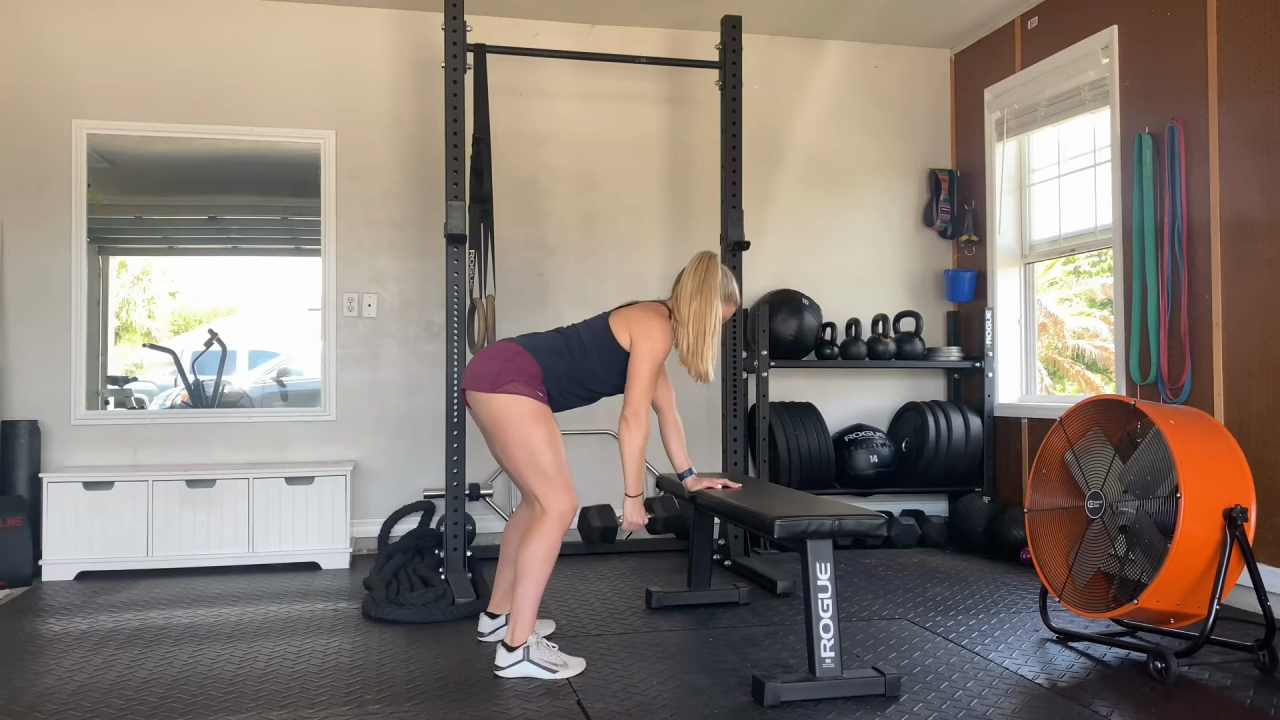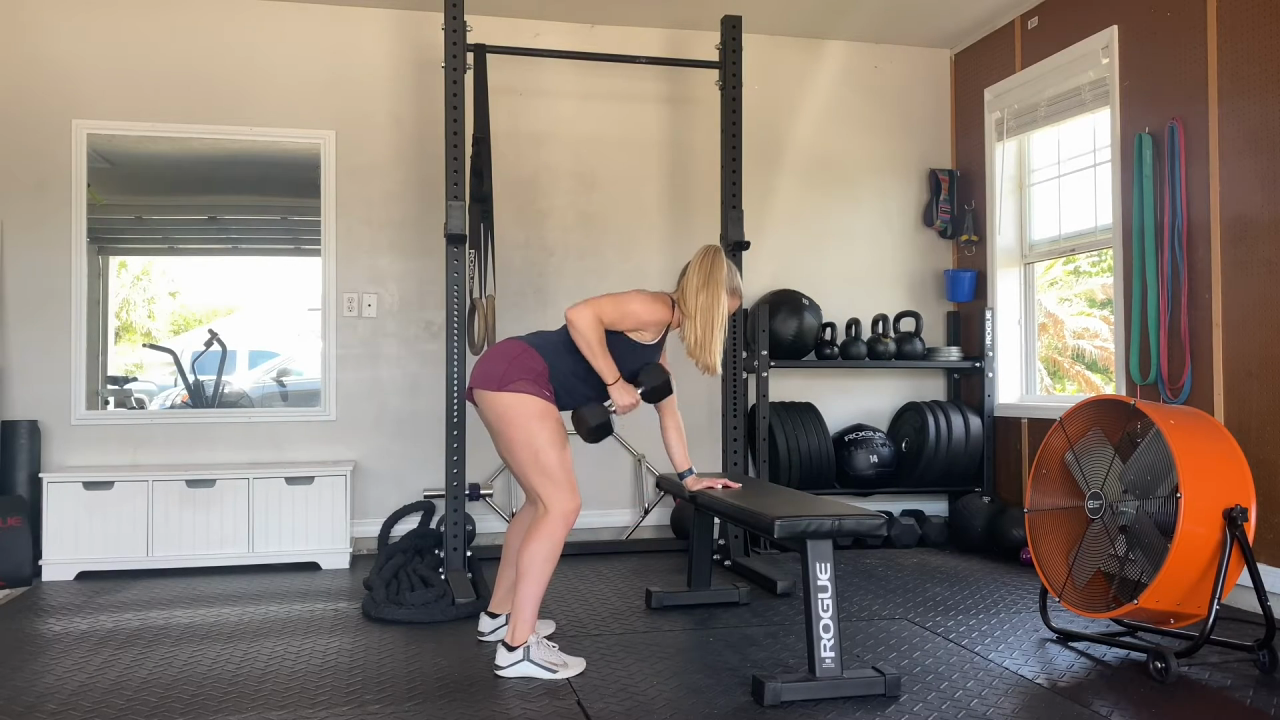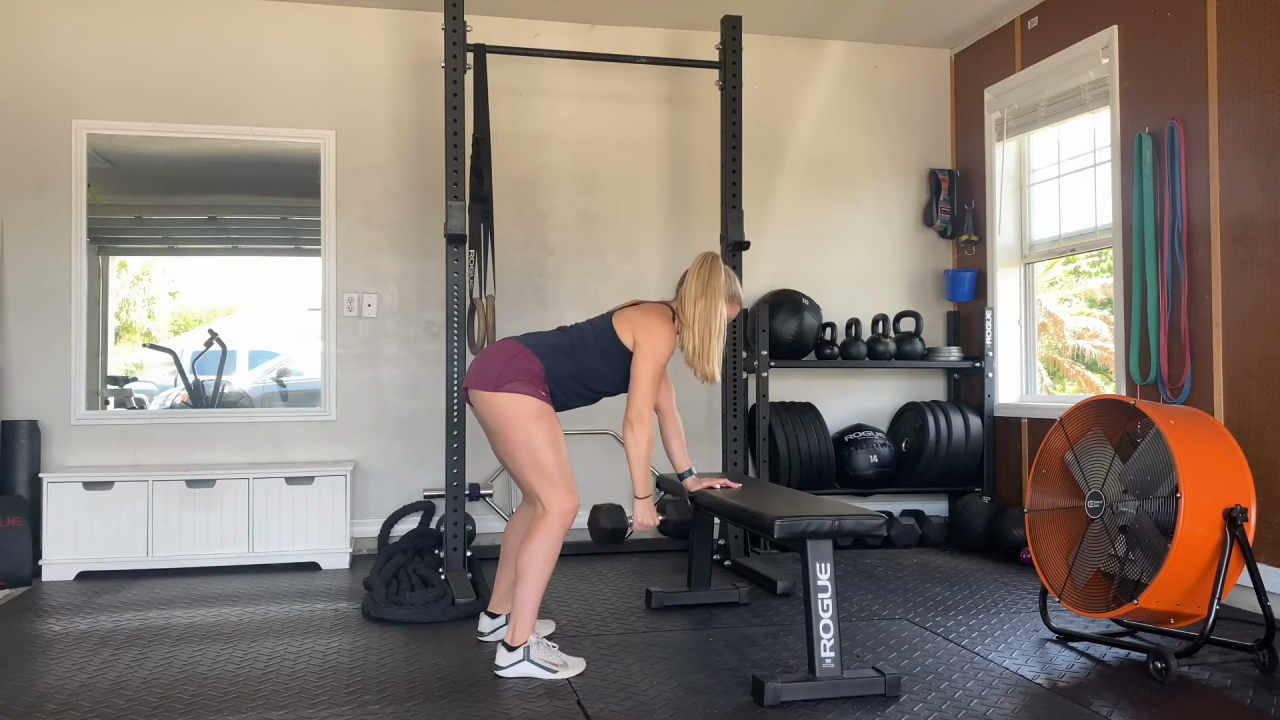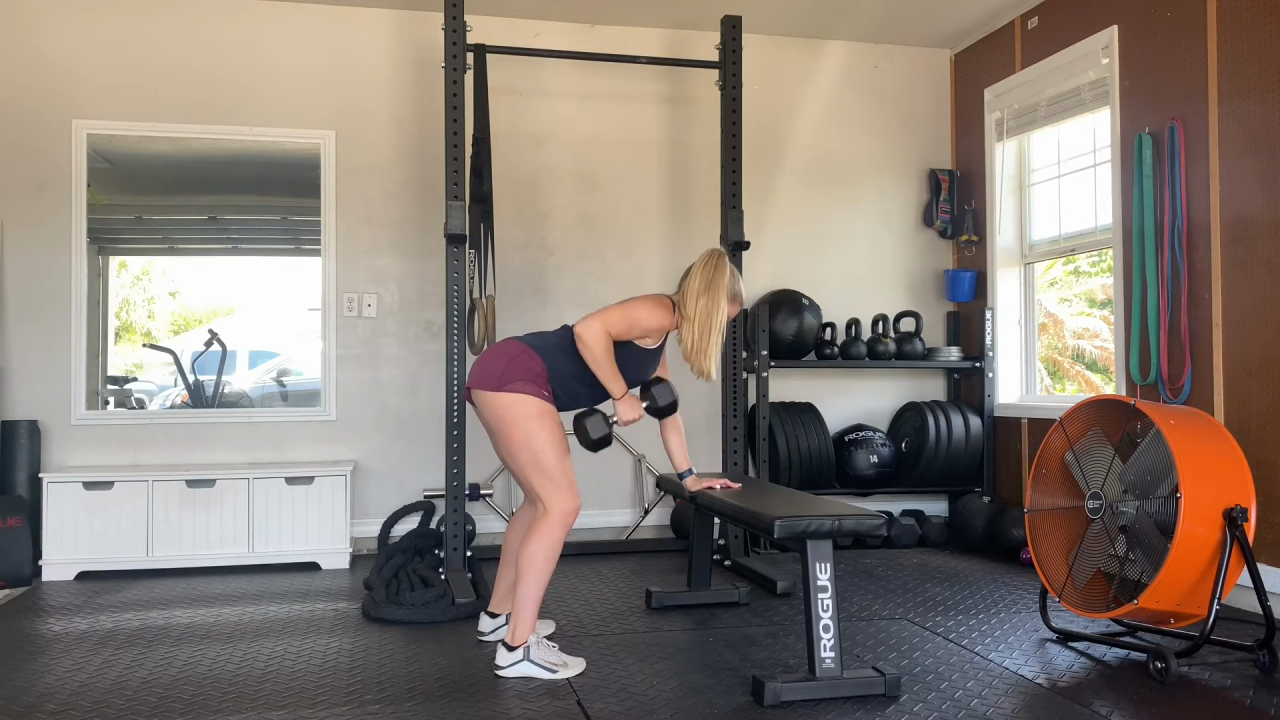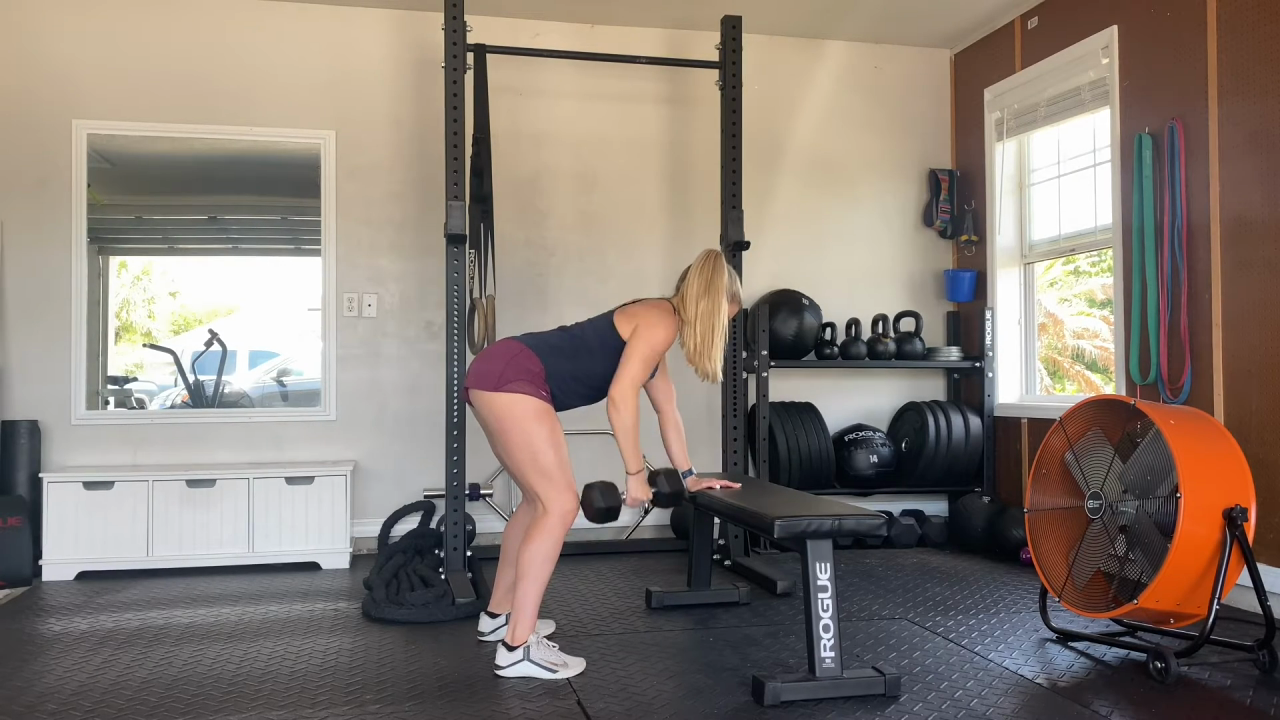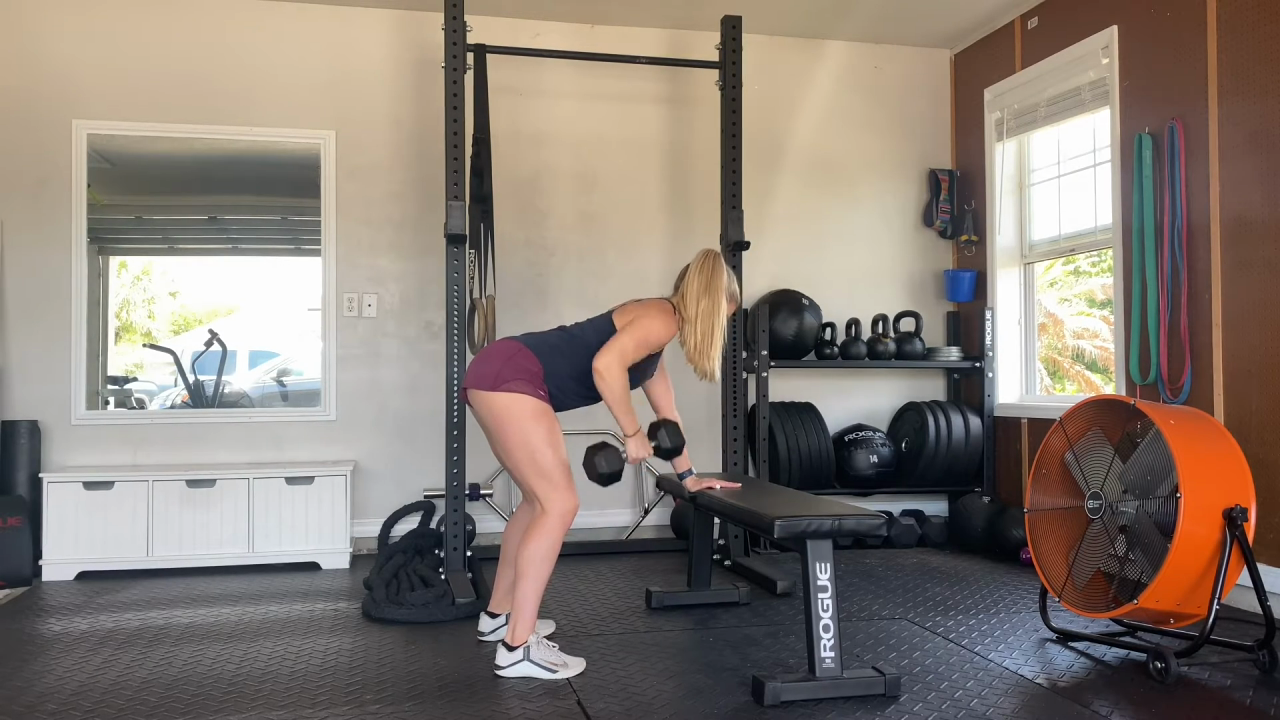
dt=0.5s
person 1, frame 1
left shoulder: (653, 330)
right shoulder: (656, 326)
left elbow: (666, 409)
right elbow: (634, 416)
left wrist: (688, 476)
right wrist: (635, 497)
left hip: (500, 378)
right hip: (507, 377)
left knee: (540, 501)
right knee: (559, 506)
left ankle: (498, 614)
right ankle: (518, 647)
person 1, frame 2
left shoulder: (657, 332)
right shoulder: (656, 309)
left elbow: (666, 404)
right elbow: (579, 315)
left wrist: (688, 476)
right wrist: (616, 384)
left hip: (508, 378)
right hip: (516, 375)
left knee: (544, 501)
right knee: (562, 506)
left ankle: (499, 615)
right ankle: (518, 647)
person 1, frame 3
left shoulder: (654, 326)
right shoulder: (660, 328)
left elbow: (666, 409)
right elbow: (638, 419)
left wrist: (688, 477)
right wrist: (643, 497)
left hip: (502, 375)
right hip: (511, 377)
left knee: (540, 501)
right knee: (560, 506)
left ankle: (498, 615)
right ankle: (518, 647)
person 1, frame 4
left shoulder: (656, 334)
right shoulder: (659, 313)
right elbow: (588, 330)
left wrist: (688, 476)
right wrist: (621, 398)
left hip: (504, 377)
right hip: (515, 376)
left knee: (543, 501)
right knee: (561, 505)
left ankle: (499, 614)
right ankle: (518, 647)
person 1, frame 5
left shoulder: (654, 322)
right shoulder: (662, 321)
left elbow: (666, 407)
right elbow: (621, 399)
left wrist: (687, 477)
right wrist: (636, 474)
left hip: (502, 374)
right hip: (513, 377)
left knee: (541, 500)
right knee: (560, 506)
left ankle: (499, 614)
right ankle: (518, 647)
person 1, frame 6
left shoulder: (651, 324)
right shoulder: (661, 319)
left elbow: (665, 408)
right elbow: (604, 365)
left wrist: (687, 476)
right wrist: (633, 435)
left hip: (500, 375)
right hip: (511, 376)
left knee: (540, 500)
right knee: (559, 505)
left ankle: (499, 614)
right ankle: (518, 647)
